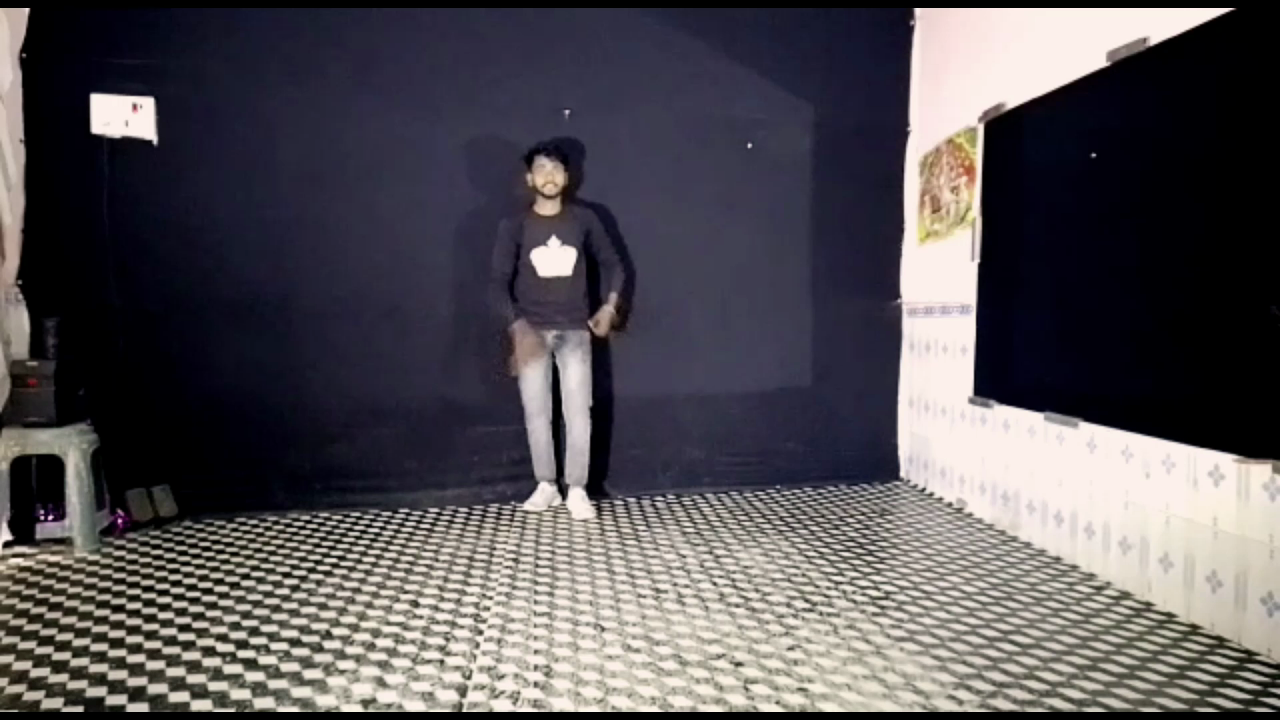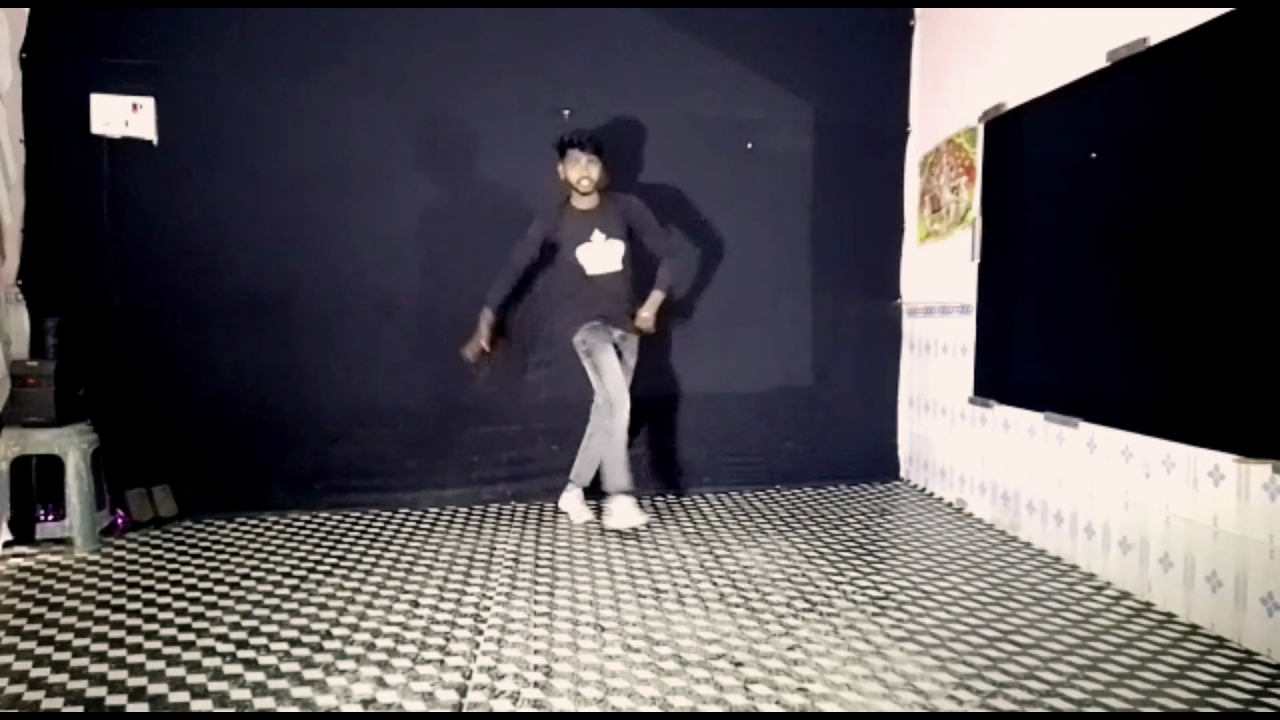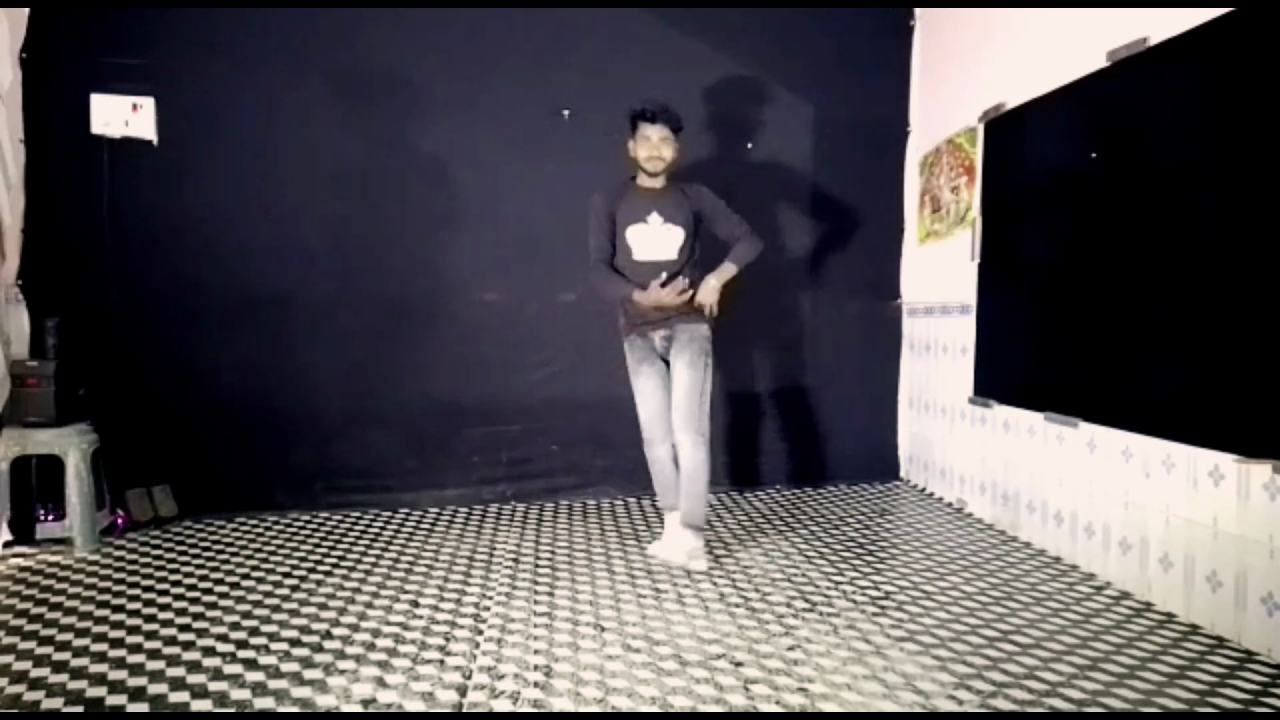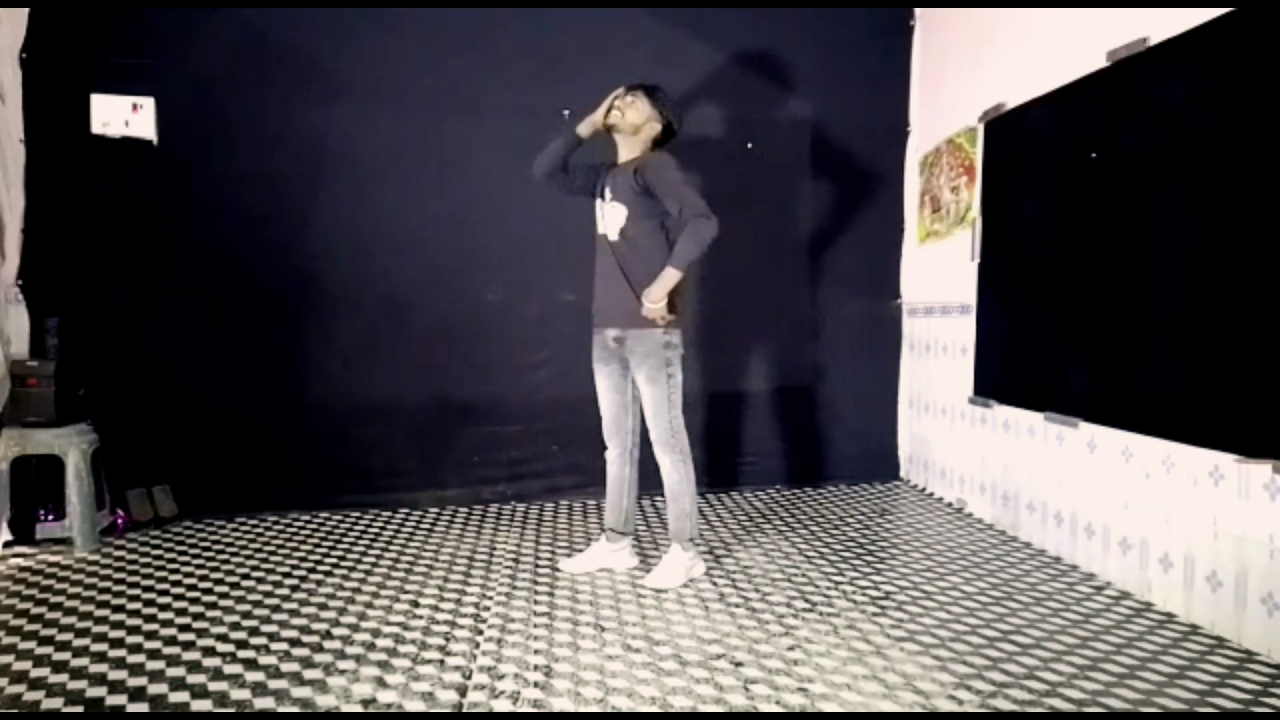
dt=0.7s
person 1, frame 1
left shoulder: (584, 219)
right shoulder: (514, 226)
left elbow: (612, 265)
right elbow: (499, 283)
left wrist: (610, 307)
right wrist: (517, 327)
left hip: (574, 329)
right hip: (531, 330)
left knee: (577, 409)
right knee: (536, 412)
left ankle: (577, 490)
right ankle: (546, 486)
person 1, frame 2
left shoulder: (626, 207)
right shoulder: (551, 222)
left elbow: (674, 251)
right elbow: (515, 267)
left wrist: (653, 303)
right wrist: (486, 319)
left hip: (626, 326)
right hip: (586, 325)
left knee: (606, 408)
right knee: (618, 403)
left ankle: (574, 492)
right ankle: (619, 495)
person 1, frame 3
left shoulder: (694, 196)
right shoulder: (609, 202)
left elbow: (749, 240)
right elbow: (599, 268)
left wrist: (717, 280)
right wrist: (640, 296)
left hip: (689, 326)
right hip: (641, 331)
left knee: (687, 425)
right knee: (655, 430)
left ankle: (690, 534)
right ankle: (673, 516)
person 1, frame 4
left shoulder: (656, 167)
right shoulder: (605, 176)
left elbow: (702, 222)
right elbow: (545, 170)
left wrist: (662, 285)
right wrist: (588, 125)
left hip: (650, 330)
right hip: (608, 330)
left knee: (667, 440)
right knee: (617, 441)
left ankle: (684, 551)
right ankle: (616, 543)
